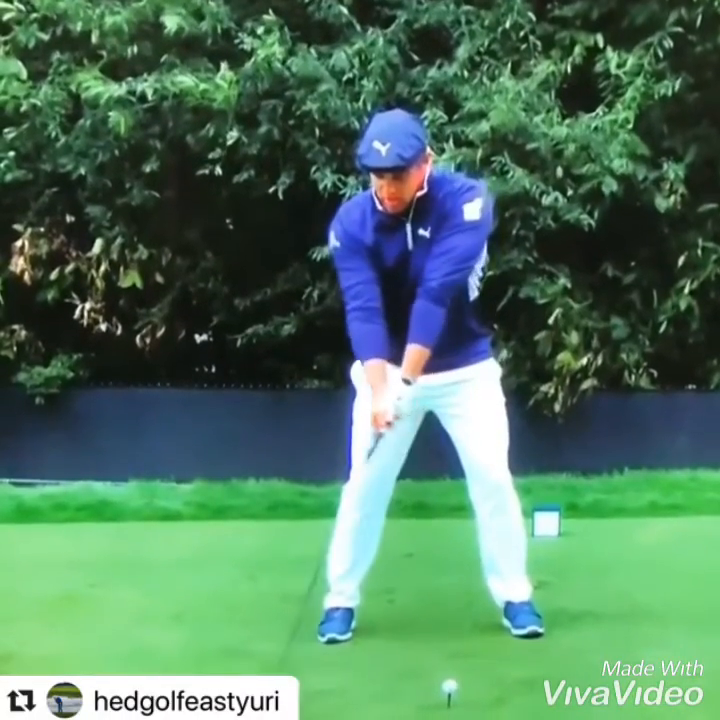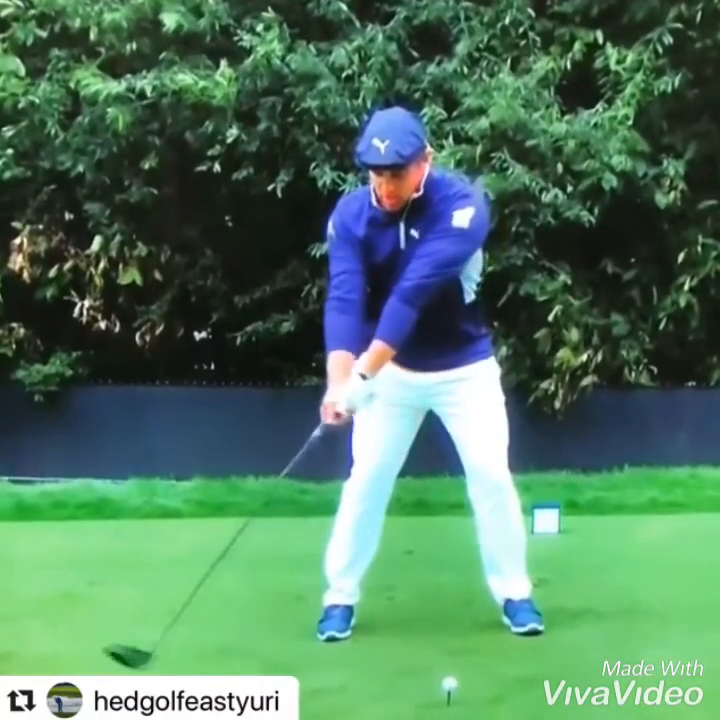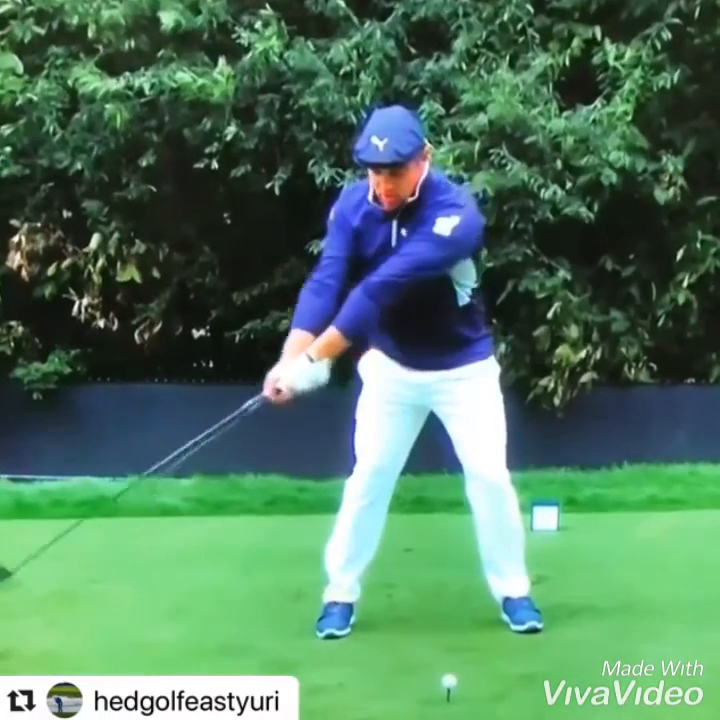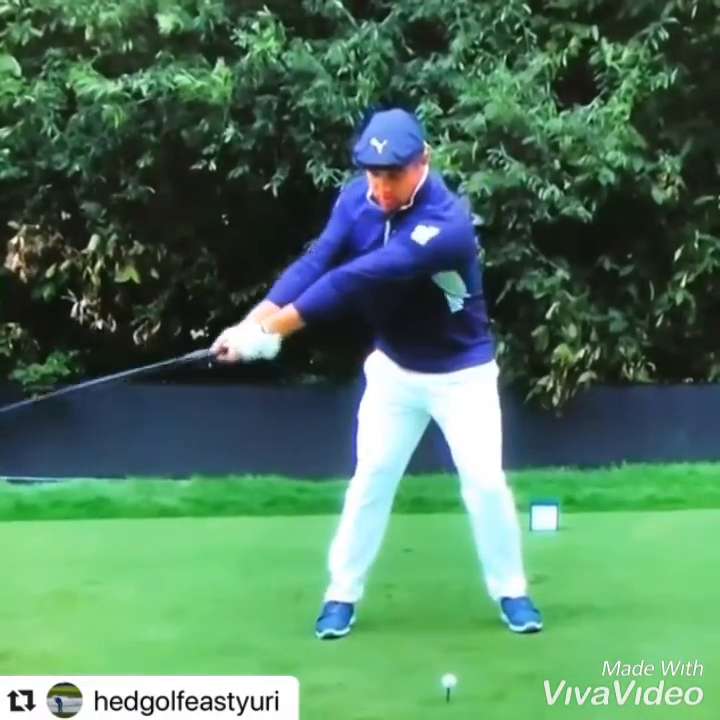
dt=0.5s
person 1, frame 1
left shoulder: (466, 200)
right shoulder: (352, 222)
left elbow: (438, 293)
right elbow: (363, 309)
left wrist: (406, 382)
right wrist: (377, 388)
left hip: (465, 367)
right hip: (385, 368)
left knee: (492, 476)
right knee: (367, 480)
left ankle: (514, 594)
right ankle: (341, 598)
person 1, frame 2
left shoulder: (462, 206)
right shoulder: (350, 214)
left elbow: (413, 294)
right elbow: (344, 299)
left wrist: (363, 377)
right wrist: (339, 378)
left hip: (464, 367)
right hip: (388, 368)
left knee: (490, 476)
right knee: (367, 479)
left ankle: (513, 592)
right ankle: (340, 595)
person 1, frame 3
left shoulder: (456, 214)
right shoulder: (352, 204)
left elbow: (382, 288)
right elbow: (327, 282)
left wrist: (315, 360)
right wrist: (290, 355)
left hip: (463, 368)
right hip: (390, 366)
left knee: (489, 476)
right knee: (369, 477)
left ankle: (512, 590)
right ankle: (341, 593)
person 1, frame 4
left shoulder: (447, 223)
right shoulder: (358, 199)
left elbow: (354, 280)
right elbow: (316, 263)
left wrist: (272, 330)
right wrist: (252, 321)
left hip: (461, 372)
right hip: (394, 368)
left knee: (484, 481)
right knee: (372, 478)
left ankle: (511, 591)
right ankle: (342, 592)
